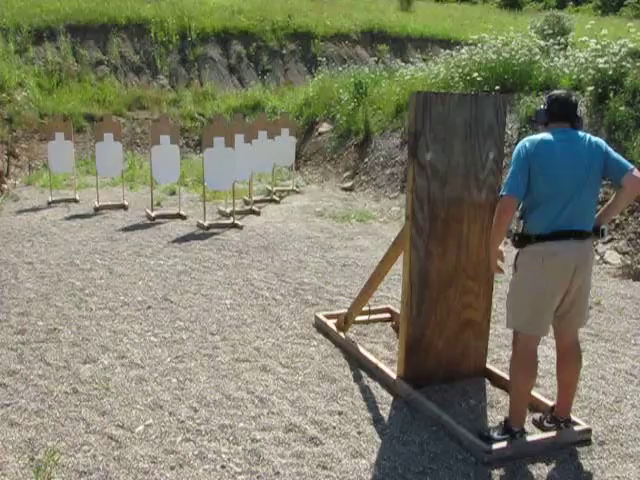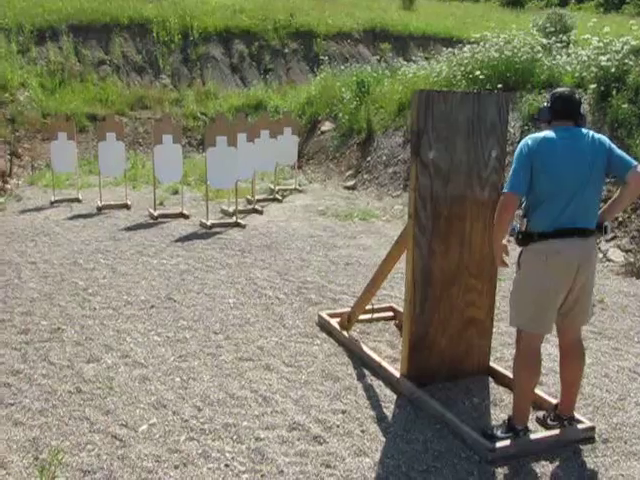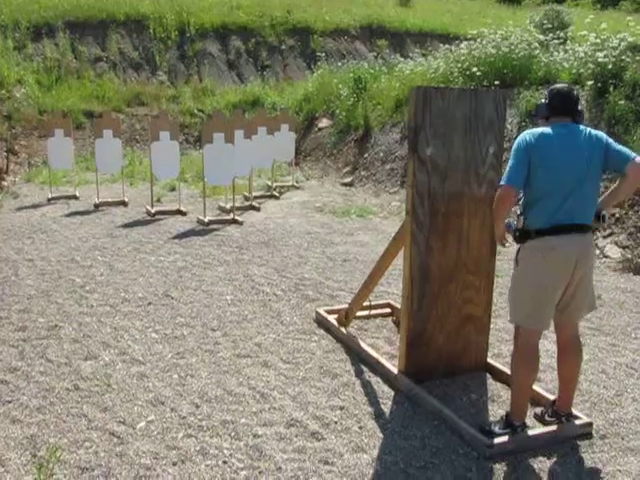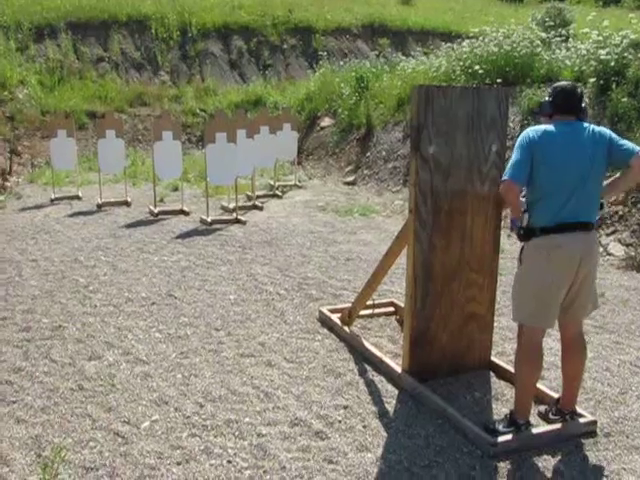
dt=0.1s
person 1, frame 1
left shoulder: (531, 146)
right shoulder: (595, 147)
left elbow: (508, 203)
left wrist: (494, 246)
right wrist: (600, 220)
left hip: (541, 251)
right hip: (581, 250)
left knee: (525, 341)
right knee: (568, 337)
left ankle: (514, 425)
right ankle: (561, 415)
person 1, frame 2
left shoulder: (534, 144)
right shoulder: (598, 144)
left elbow: (510, 200)
left wrist: (497, 240)
right wrist: (603, 217)
left hip: (545, 250)
right hip: (585, 248)
left knee: (528, 339)
right knee: (571, 335)
left ankle: (518, 423)
right ankle: (565, 413)
person 1, frame 3
left shoulder: (531, 140)
right shoulder: (596, 140)
left elbow: (506, 194)
left wrist: (499, 227)
right wrist: (603, 204)
left hip: (542, 246)
right hip: (582, 244)
left knee: (526, 335)
right knee: (569, 331)
left ankle: (516, 420)
right ankle: (562, 409)
person 1, frame 4
left shoulder: (534, 137)
right shoulder: (600, 137)
left elbow: (509, 188)
left wrist: (516, 210)
right wrist: (604, 191)
left hip: (547, 244)
right hip: (586, 242)
left knee: (530, 333)
right knee: (573, 329)
left ankle: (520, 418)
right ankle: (567, 407)
